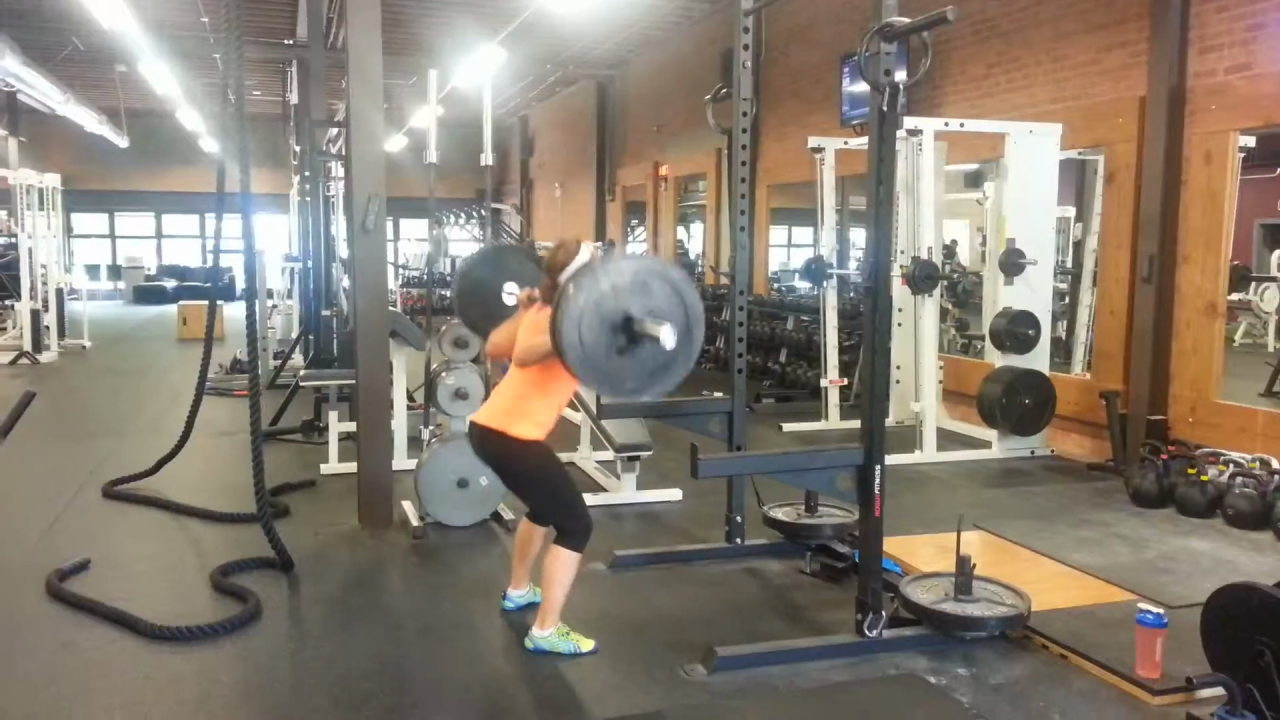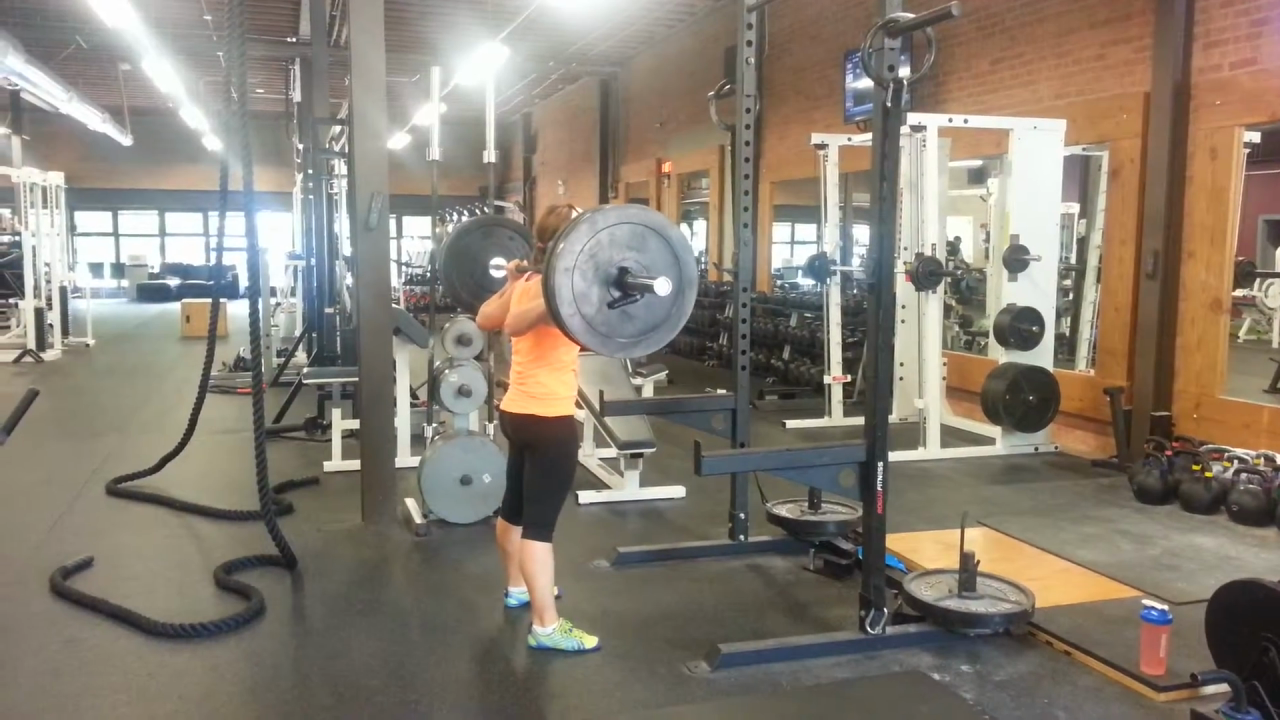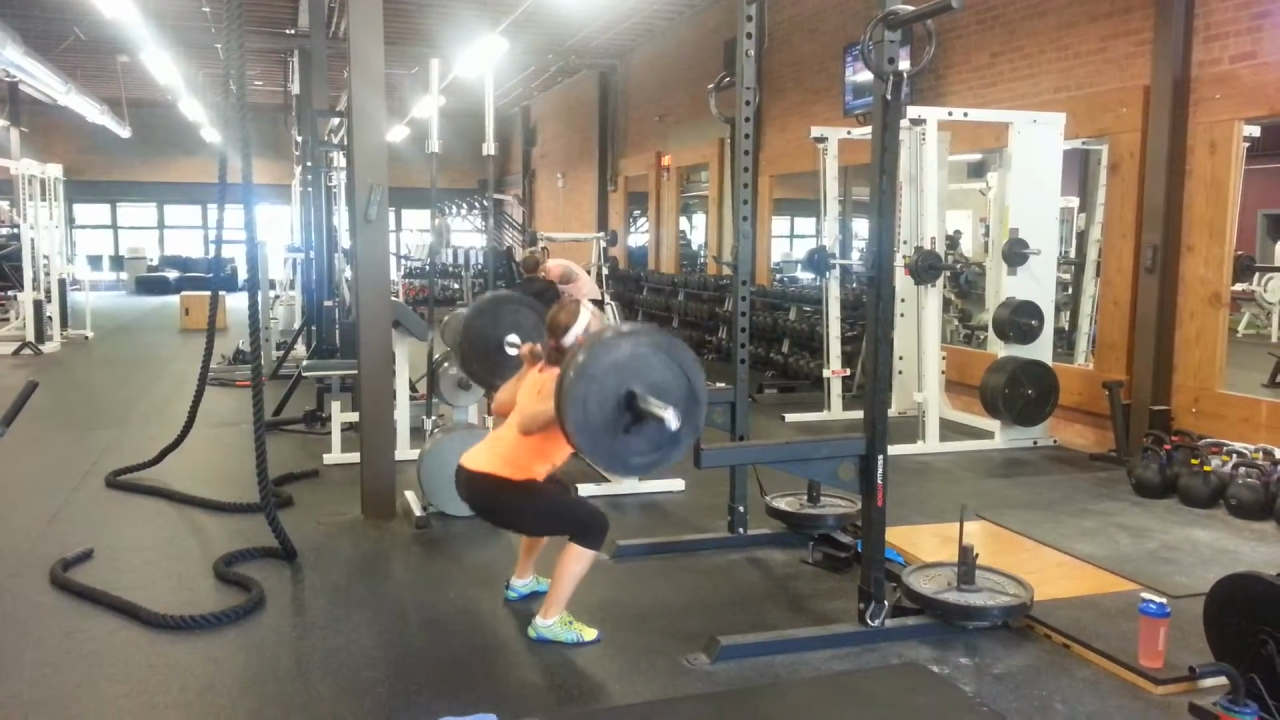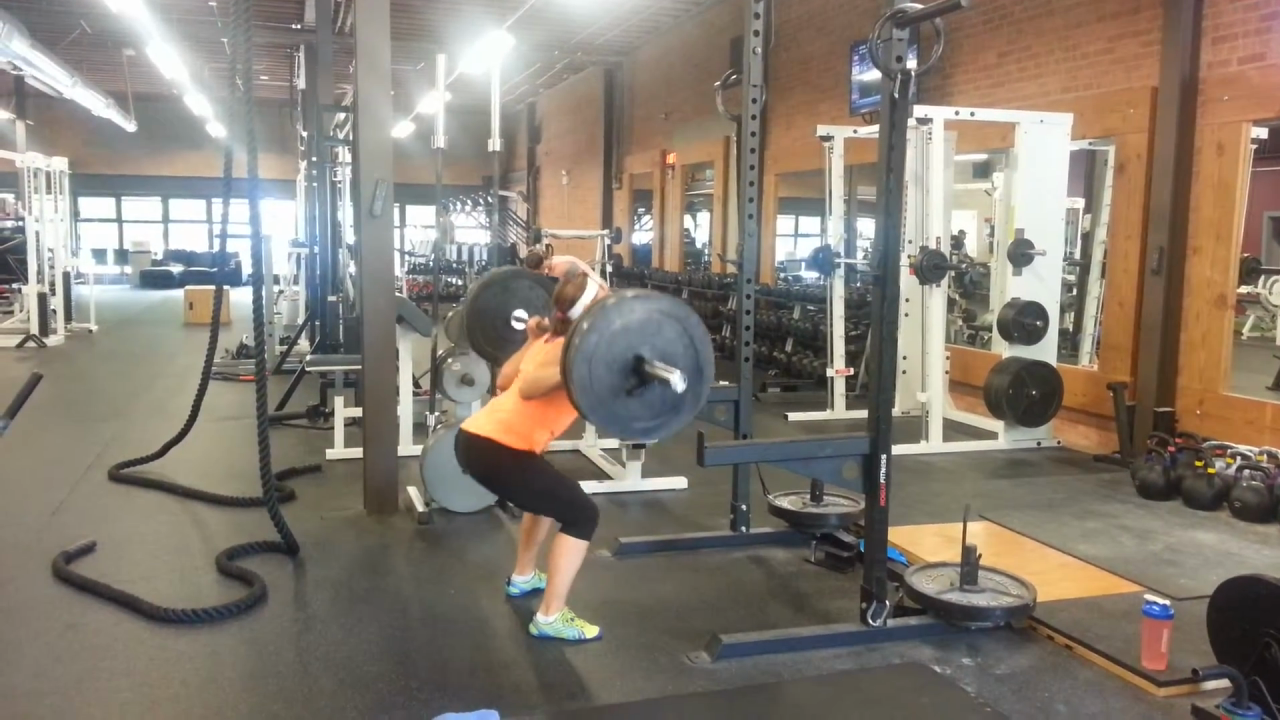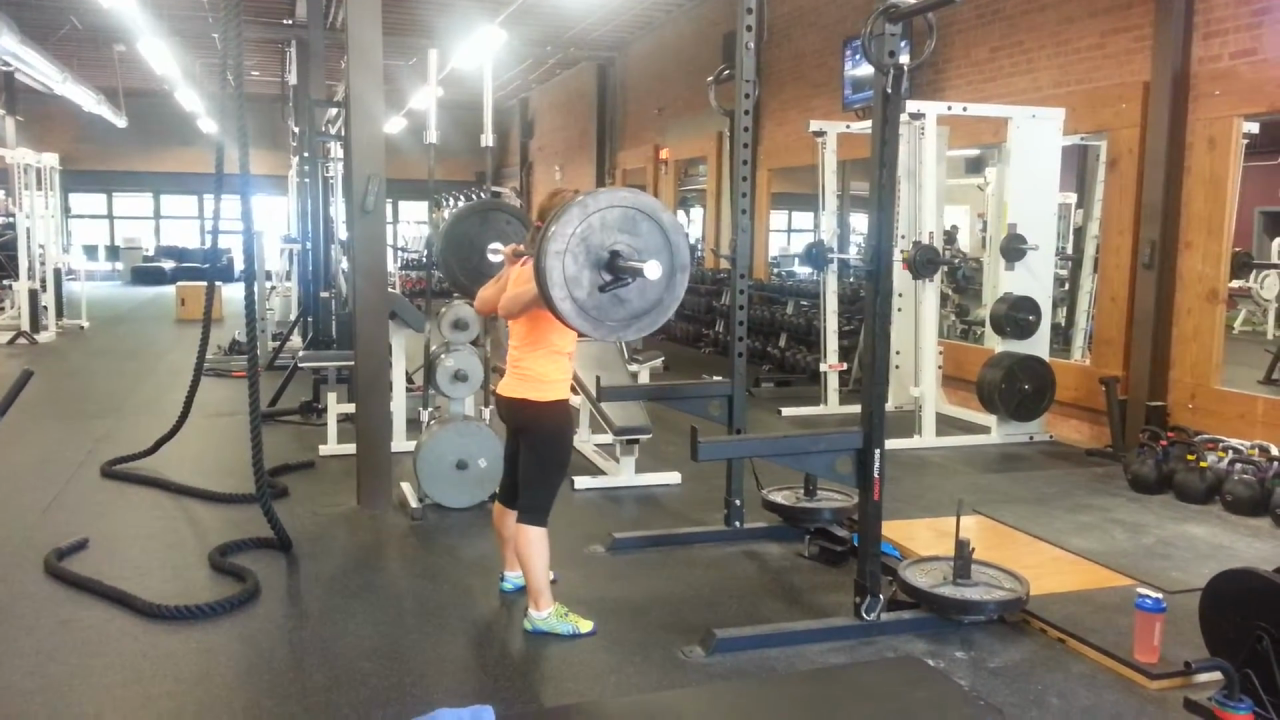
dt=1s
person 1, frame 1
left shoulder: (540, 312)
left elbow: (494, 348)
right elbow: (524, 356)
left wrist: (523, 310)
left hip: (489, 427)
right hip: (514, 438)
left knee: (547, 508)
right knee: (576, 525)
left ankle: (518, 590)
right ankle: (546, 631)
person 1, frame 2
left shoulder: (529, 282)
left elbow: (485, 319)
right elbow: (516, 325)
left wrist: (511, 282)
left hip: (518, 411)
right hip: (548, 419)
left knee: (516, 507)
right knee: (539, 522)
left ankle: (518, 588)
right ankle: (547, 627)
person 1, frame 3
left shoulder: (544, 370)
left elbow: (500, 406)
right elbow: (527, 424)
left wrist: (527, 365)
left hip: (476, 472)
right hip: (491, 485)
left knee: (557, 494)
right knee: (592, 524)
left ankle: (521, 581)
right ankle: (549, 622)
person 1, frame 4
left shoulder: (550, 342)
left elbow: (504, 380)
right elbow: (529, 388)
left hip: (476, 437)
right hip: (496, 448)
left knee: (551, 493)
right knee: (582, 514)
left ankle: (523, 577)
right ankle: (551, 618)
person 1, frame 5
left shoulder: (527, 267)
left elbow: (483, 304)
right elbow: (509, 308)
left wrist: (509, 265)
left hip: (515, 395)
right hip: (543, 402)
left knee: (513, 491)
right knee: (534, 506)
left ankle: (513, 572)
right ankle: (543, 611)
